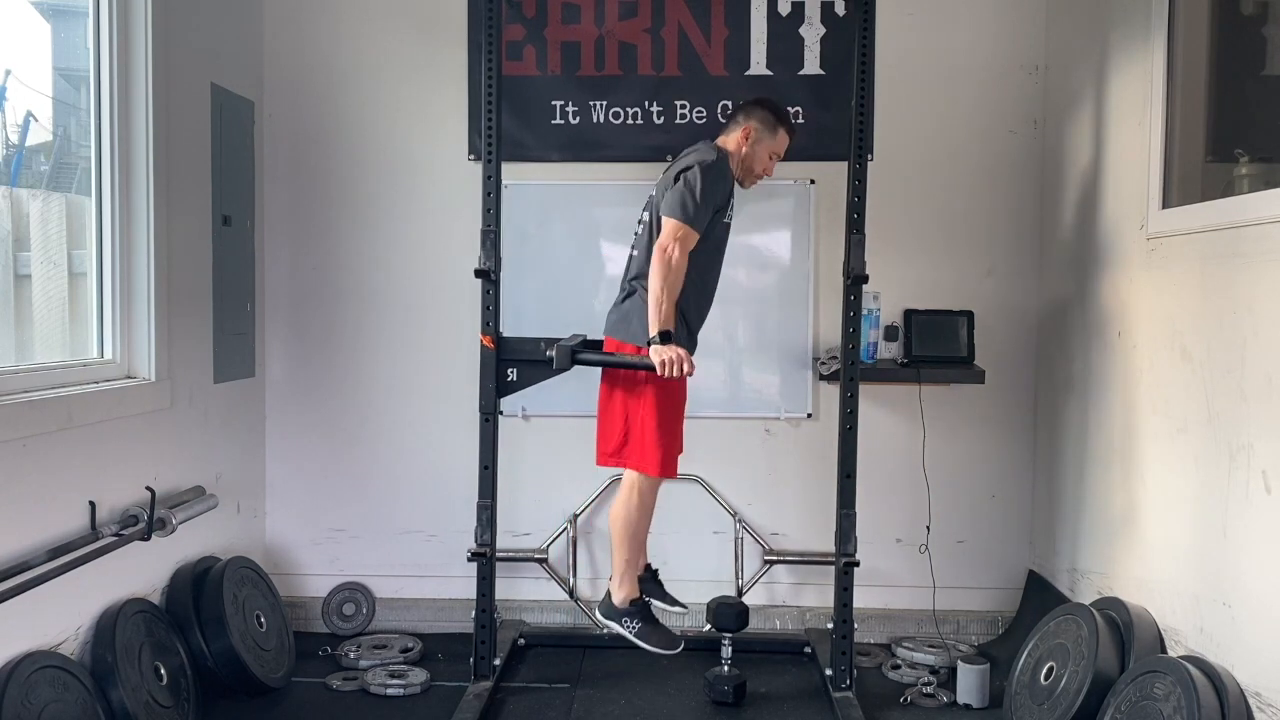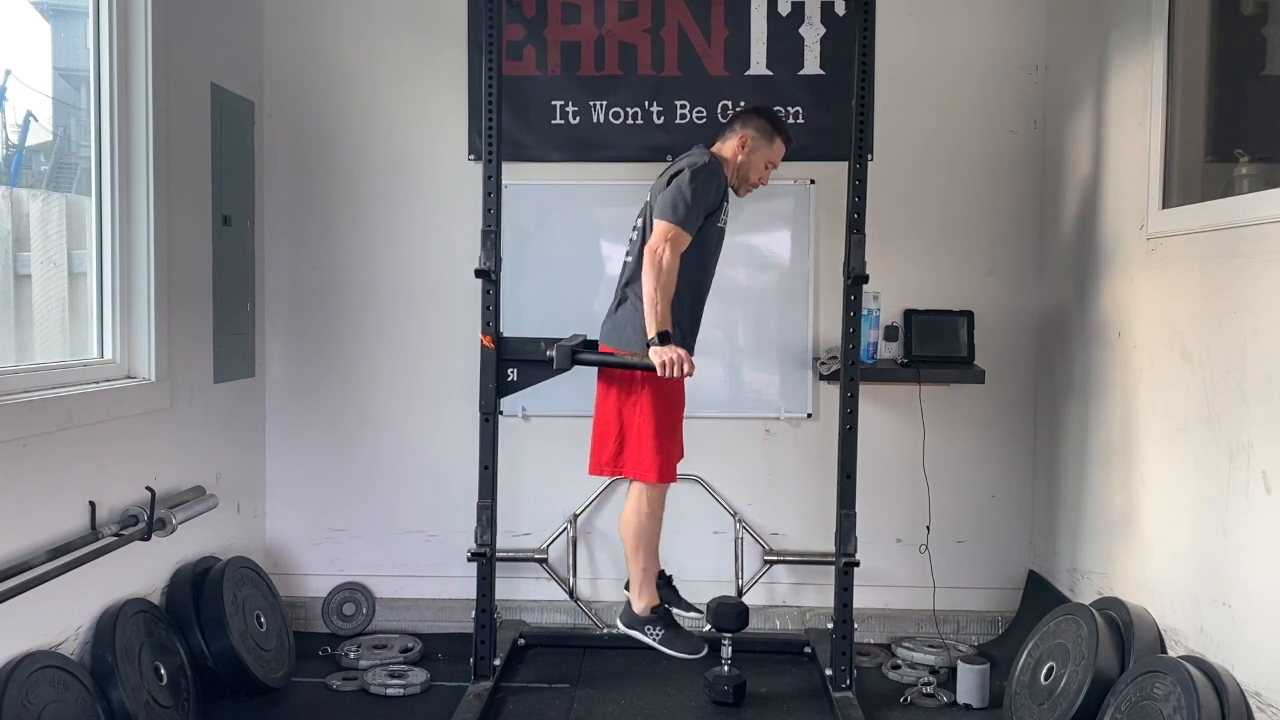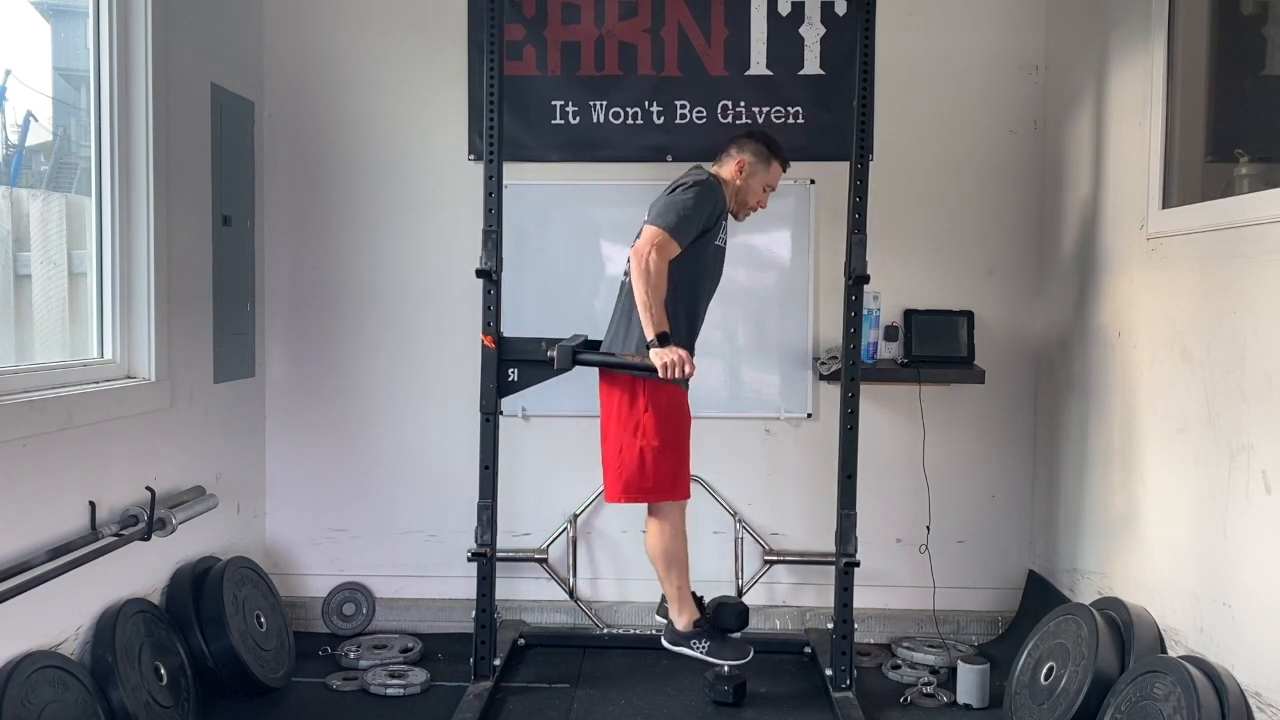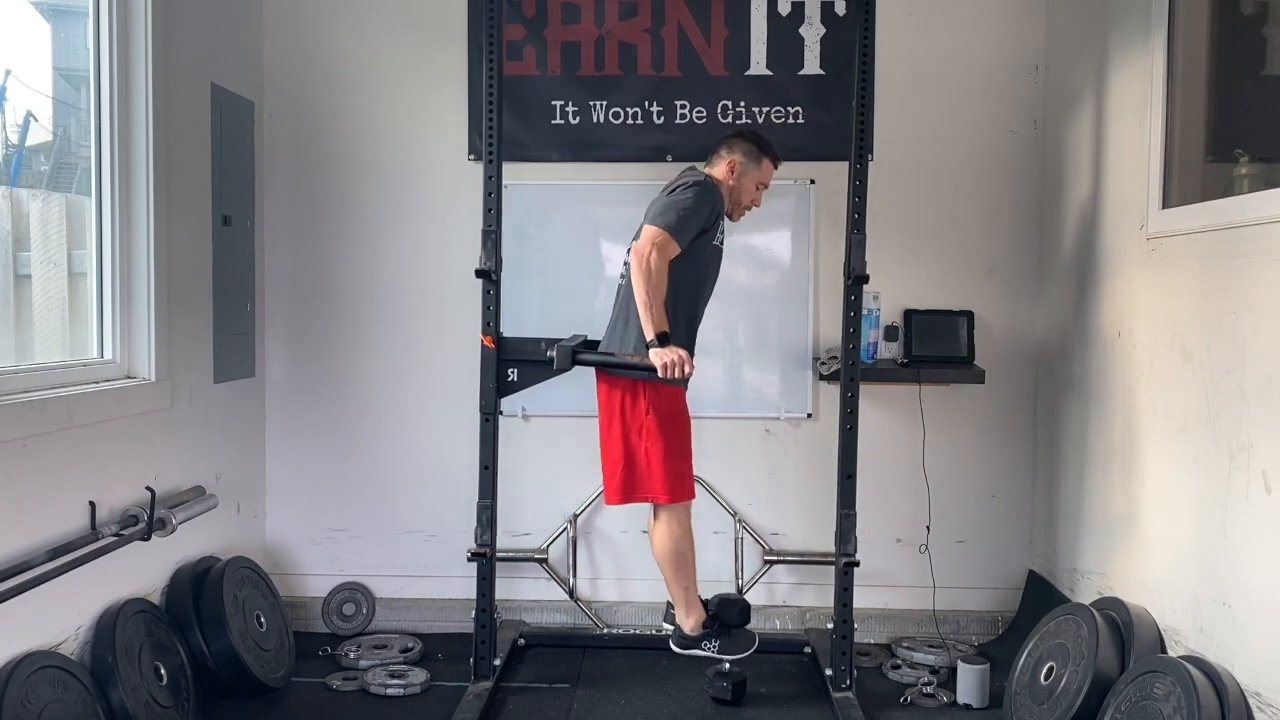
dt=0.3s
person 1, frame 1
left shoulder: (706, 171)
right shoulder: (708, 169)
right elbow: (669, 249)
right wrist: (662, 337)
left hip: (653, 339)
right hip: (648, 343)
left knee: (648, 468)
right knee: (644, 470)
left ankle: (636, 572)
right ankle: (621, 599)
person 1, frame 2
left shoulder: (702, 182)
right shoulder: (701, 173)
right elbow: (659, 250)
right wrist: (660, 339)
left hip: (651, 346)
right hip: (643, 349)
left knee: (655, 475)
right knee: (650, 478)
left ankle: (649, 579)
right ankle: (643, 608)
person 1, frame 3
left shoulder: (705, 206)
right shoulder: (701, 191)
right elbow: (647, 254)
right wrist: (659, 341)
left hip: (654, 365)
right hip: (644, 368)
left knee: (668, 493)
right knee: (667, 499)
left ankle: (678, 599)
right ankle: (686, 623)
person 1, frame 4
left shoulder: (697, 203)
right shoulder: (700, 191)
right elbow: (646, 254)
right wrist: (659, 341)
left hip: (645, 366)
right hip: (644, 369)
left knee: (668, 497)
right knee: (671, 500)
left ankle: (684, 604)
right ankle: (692, 625)
